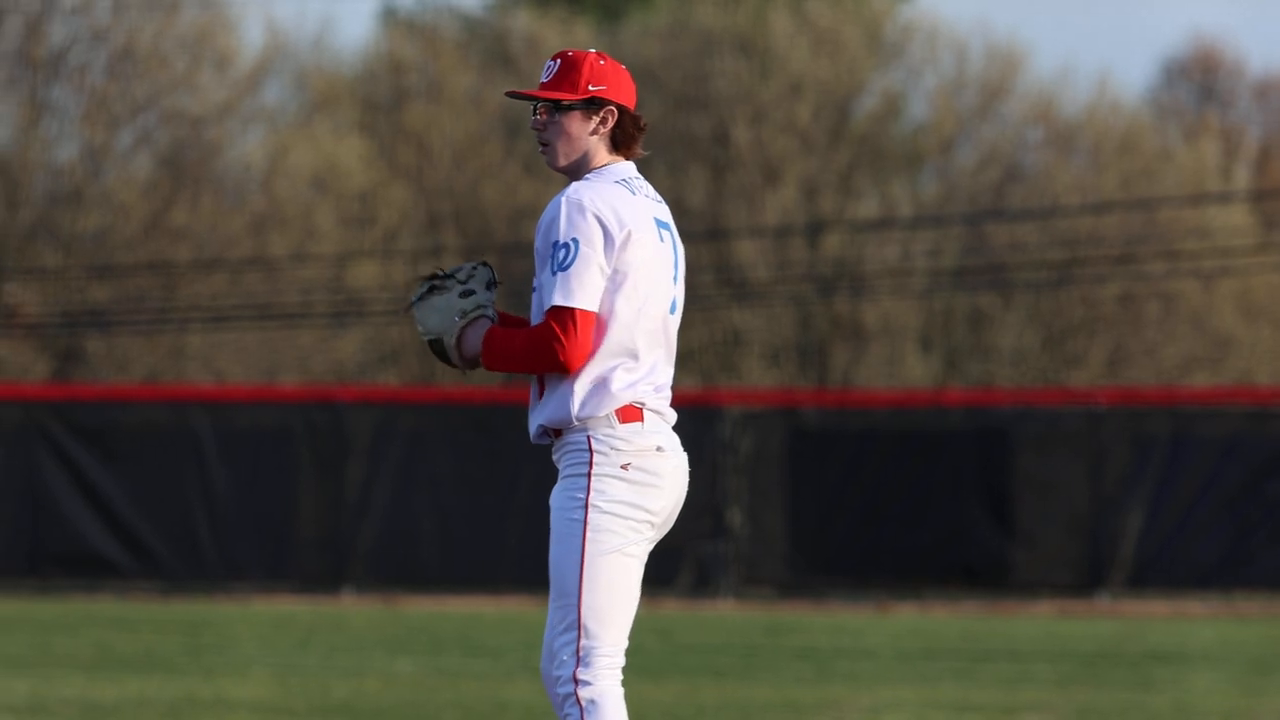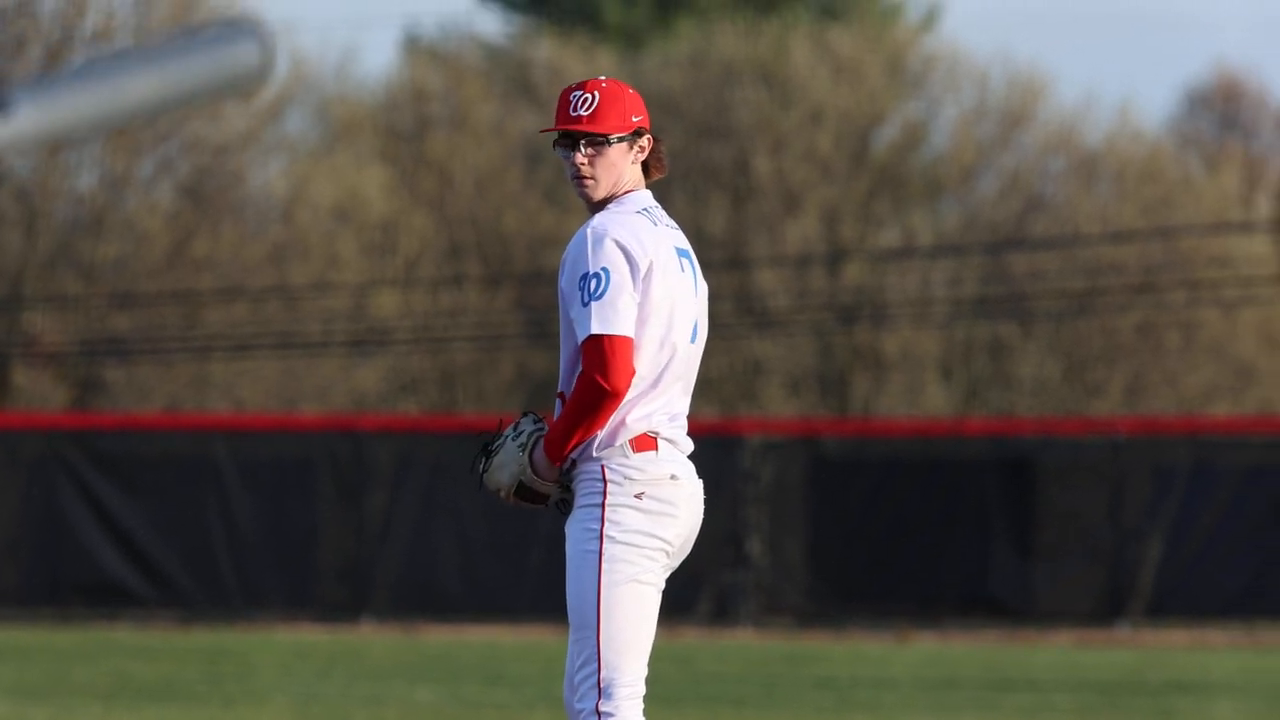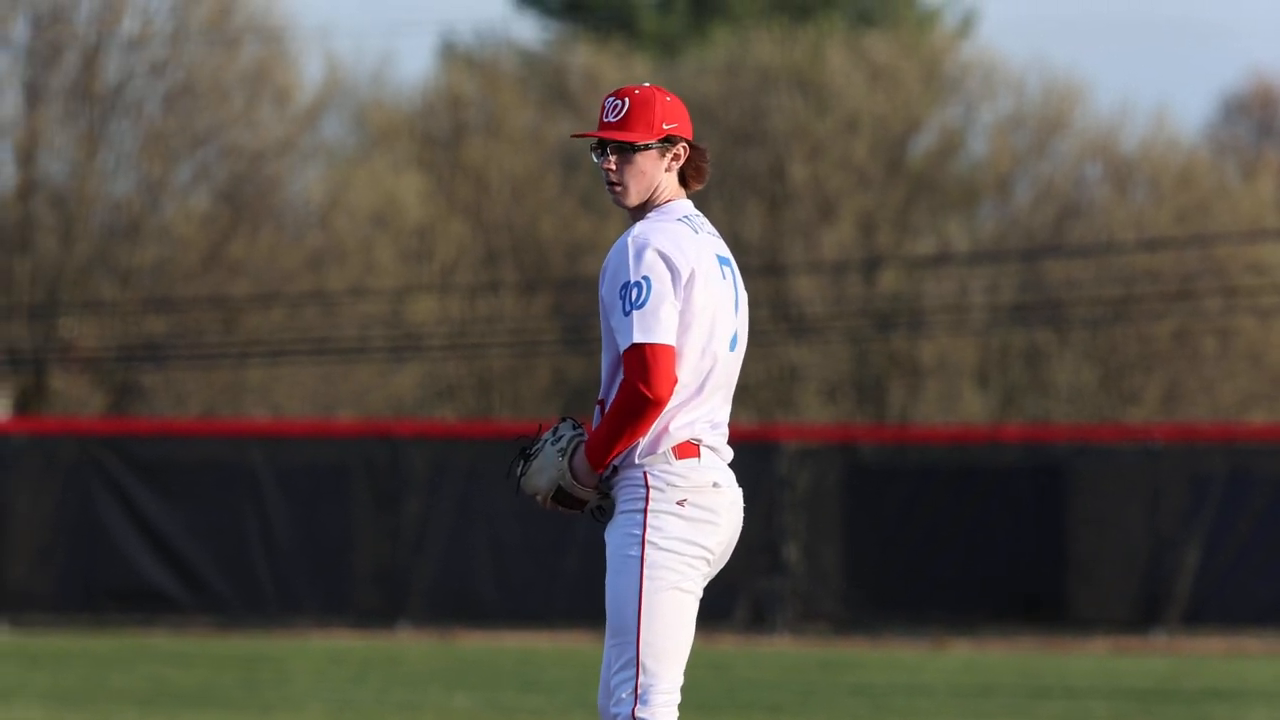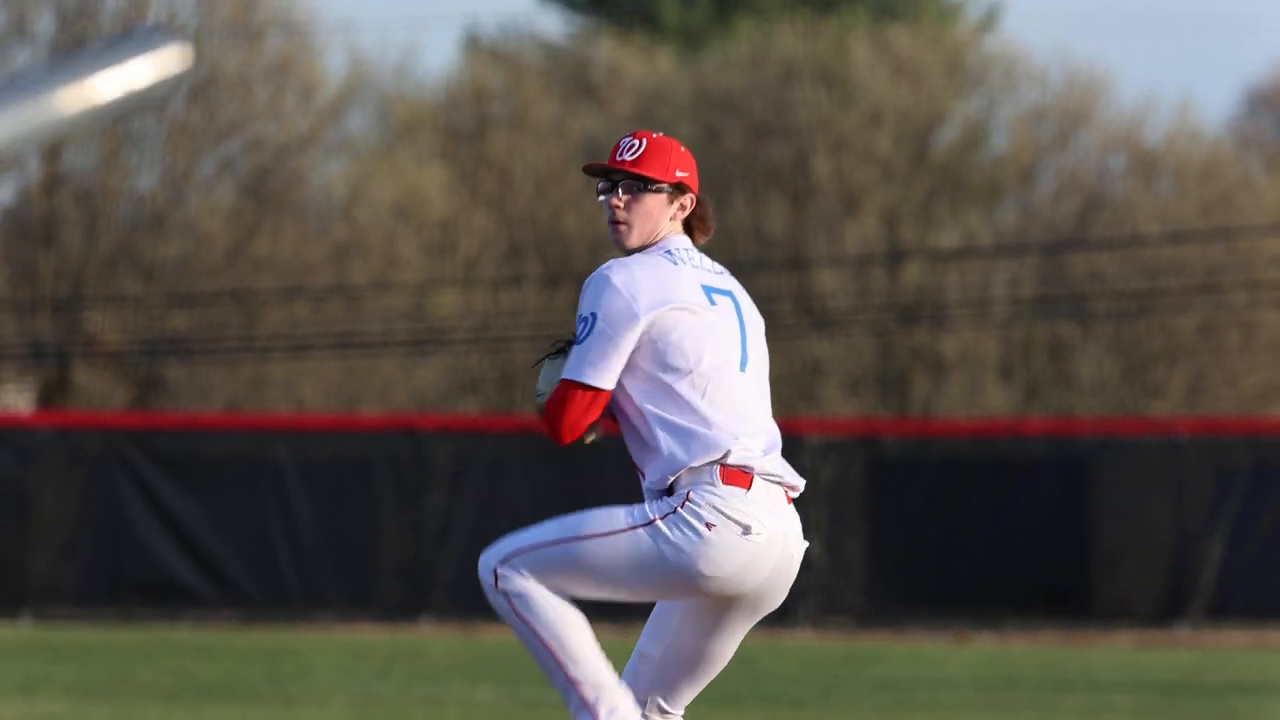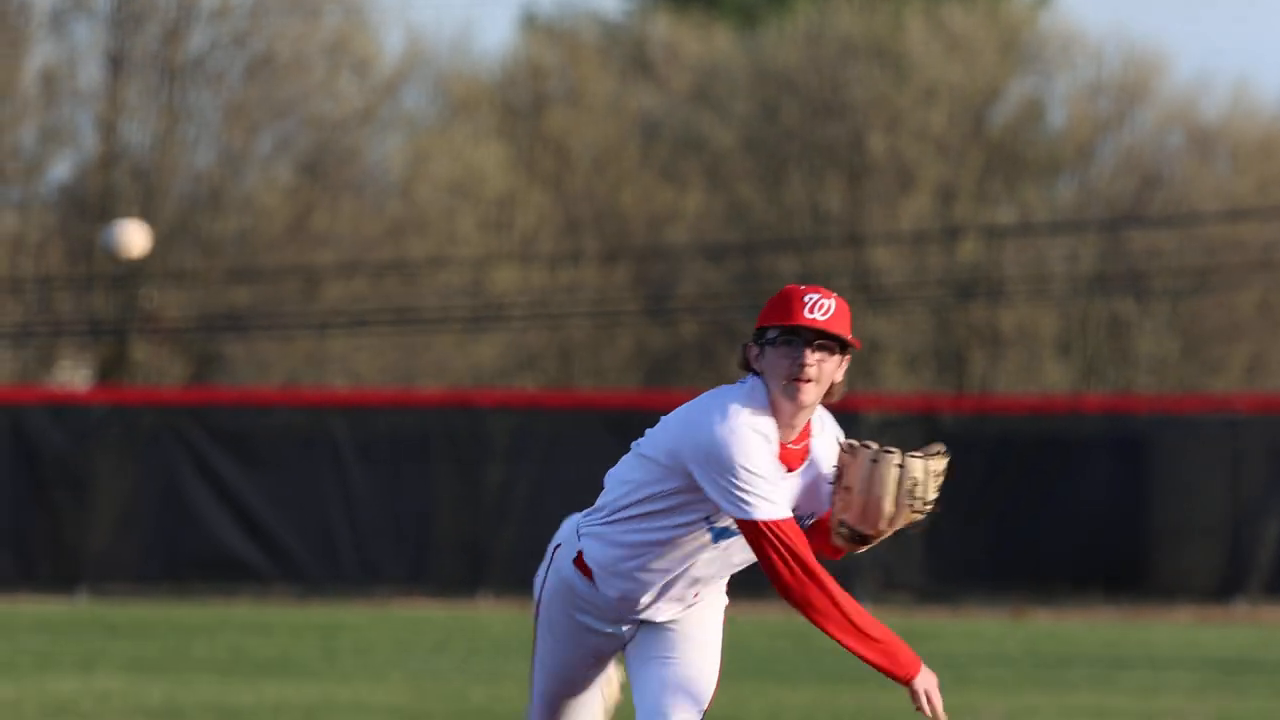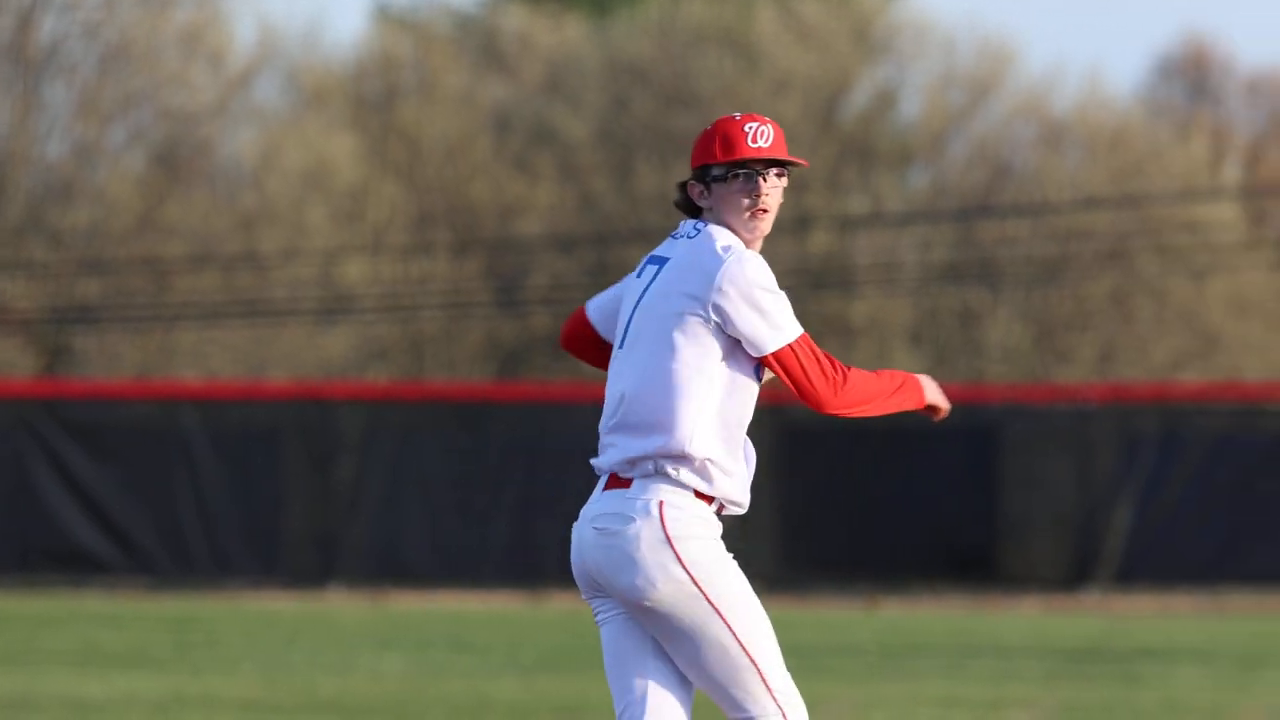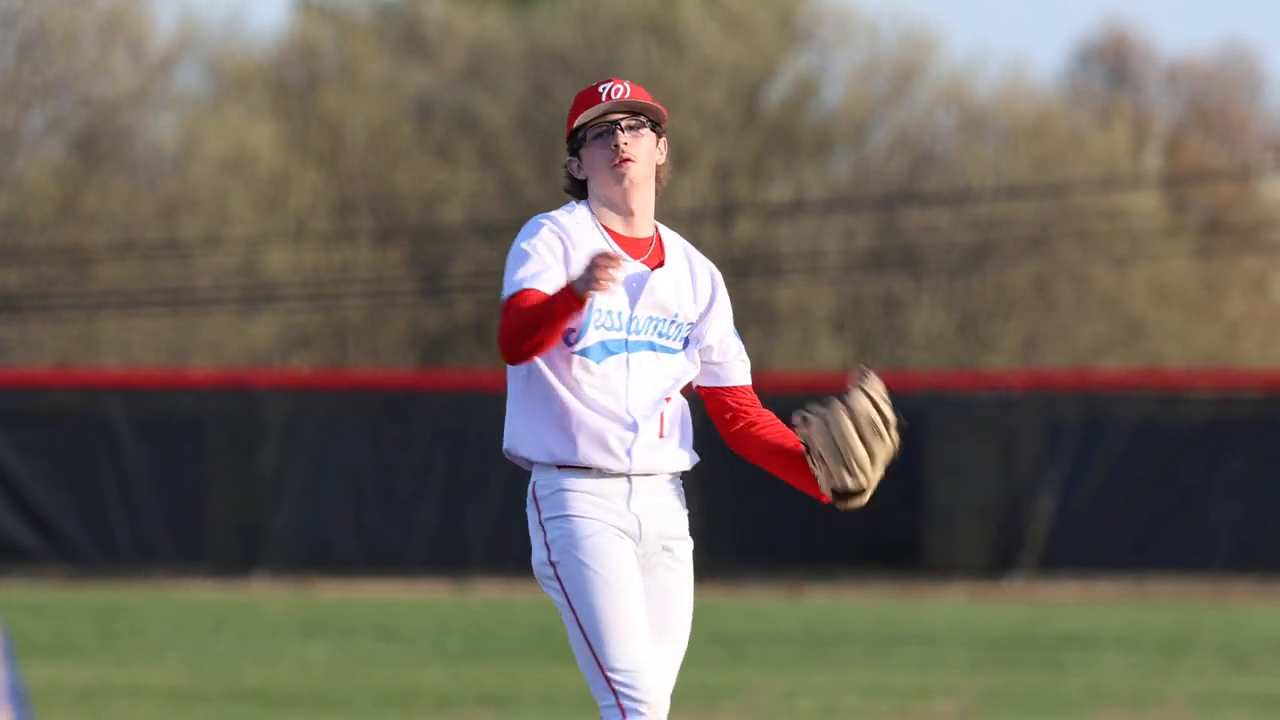
dt=0.7s
person 1, frame 1
left shoulder: (581, 204)
right shoulder: (649, 206)
left elbow: (565, 345)
left wrist: (483, 344)
right wrist: (505, 328)
left hip: (607, 455)
right hip: (651, 448)
right knee: (569, 664)
person 1, frame 2
left shoulder: (604, 237)
right shoulder: (671, 237)
left elbow: (608, 375)
left wrist: (552, 450)
right wrist: (568, 446)
left hip: (622, 483)
right hip: (671, 479)
person 1, frame 3
left shoulder: (646, 245)
right shoulder: (712, 245)
left elbow: (650, 382)
left wrist: (591, 456)
right wrist: (606, 443)
left hip: (666, 494)
right hip: (711, 491)
person 1, frame 4
left shoulder: (619, 281)
right shoulder: (726, 287)
left elbow: (565, 422)
left wrist: (561, 389)
left hip: (713, 522)
right hip: (775, 537)
left knee: (504, 568)
person 1, frame 5
left shoulder: (823, 434)
right shoulder: (732, 434)
right elbow: (805, 576)
right wrist: (906, 666)
left hip: (679, 609)
right hip: (593, 575)
right ankle: (595, 683)
person 1, frame 6
left shoulder: (669, 257)
right shoulder: (732, 266)
left elbow: (579, 334)
right elbow: (827, 388)
right wrist: (915, 386)
left hip: (607, 530)
right hip: (664, 531)
person 1, frame 7
left shoulder: (698, 276)
right shoulder: (554, 239)
left elbow: (738, 418)
right elbow: (515, 342)
left wrist: (816, 472)
right wrist: (578, 289)
left hip: (664, 511)
right hip: (578, 506)
